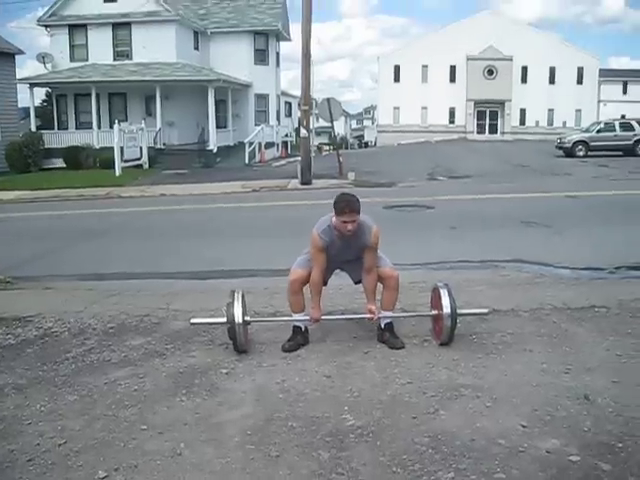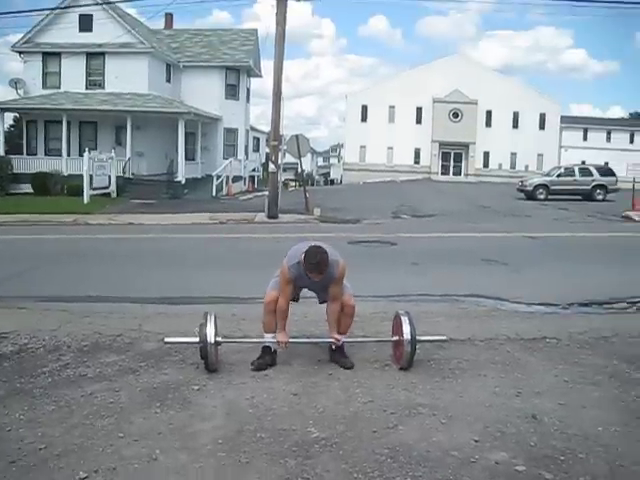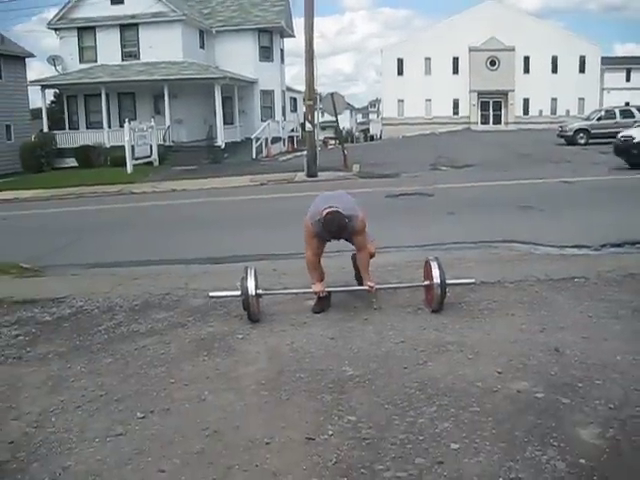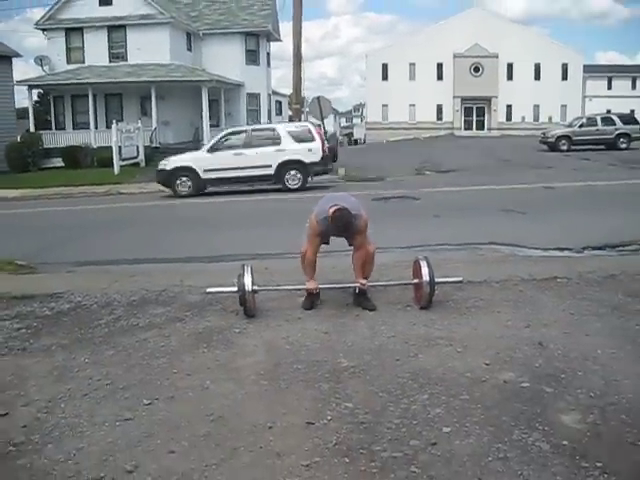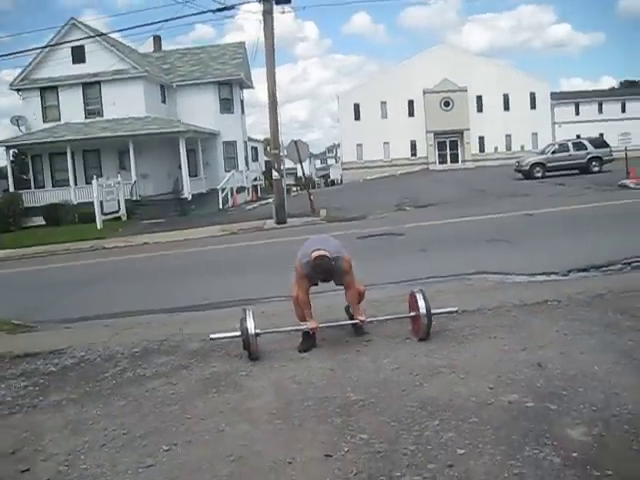
dt=0.7s
person 1, frame 1
left shoulder: (371, 232)
right shoulder: (320, 233)
left elbow: (369, 271)
right elbow: (318, 272)
left wrist: (371, 303)
right wrist: (315, 307)
left hip: (358, 257)
right hip: (321, 256)
left knee: (392, 277)
right knee: (294, 280)
left ankle: (385, 328)
right ankle: (300, 330)
person 1, frame 2
left shoulder: (338, 266)
right shoulder: (289, 266)
left elbow: (334, 301)
right elbow: (283, 301)
left wrist: (333, 331)
right wrist: (281, 331)
right hip: (294, 277)
left knee: (349, 305)
right knee: (270, 301)
left ankle: (336, 349)
right ankle: (269, 351)
person 1, frame 3
left shoulder: (357, 219)
right shoulder: (312, 221)
left elbow: (362, 250)
right elbow: (311, 254)
left wrist: (367, 279)
right wrist: (316, 283)
left hip: (348, 217)
right hip: (320, 221)
left knee: (370, 251)
right knee: (315, 253)
left ankle: (357, 261)
right ankle: (323, 295)
person 1, frame 4
left shoulder: (360, 219)
right shoulder: (317, 220)
left elbow: (359, 250)
right elbow: (311, 252)
left wrist: (360, 278)
right wrist: (310, 280)
left hip: (350, 223)
right hip: (324, 220)
left knee: (369, 251)
right knee: (305, 251)
left ankle: (360, 292)
right ankle: (312, 292)
person 1, frame 5
left shoulder: (343, 260)
right shoulder: (301, 264)
left elbow: (350, 288)
right elbow: (303, 294)
left wrist: (356, 313)
right wrist: (310, 320)
left hip: (335, 259)
right hip: (308, 264)
left knee: (360, 290)
right knee: (297, 296)
left ankle: (351, 311)
